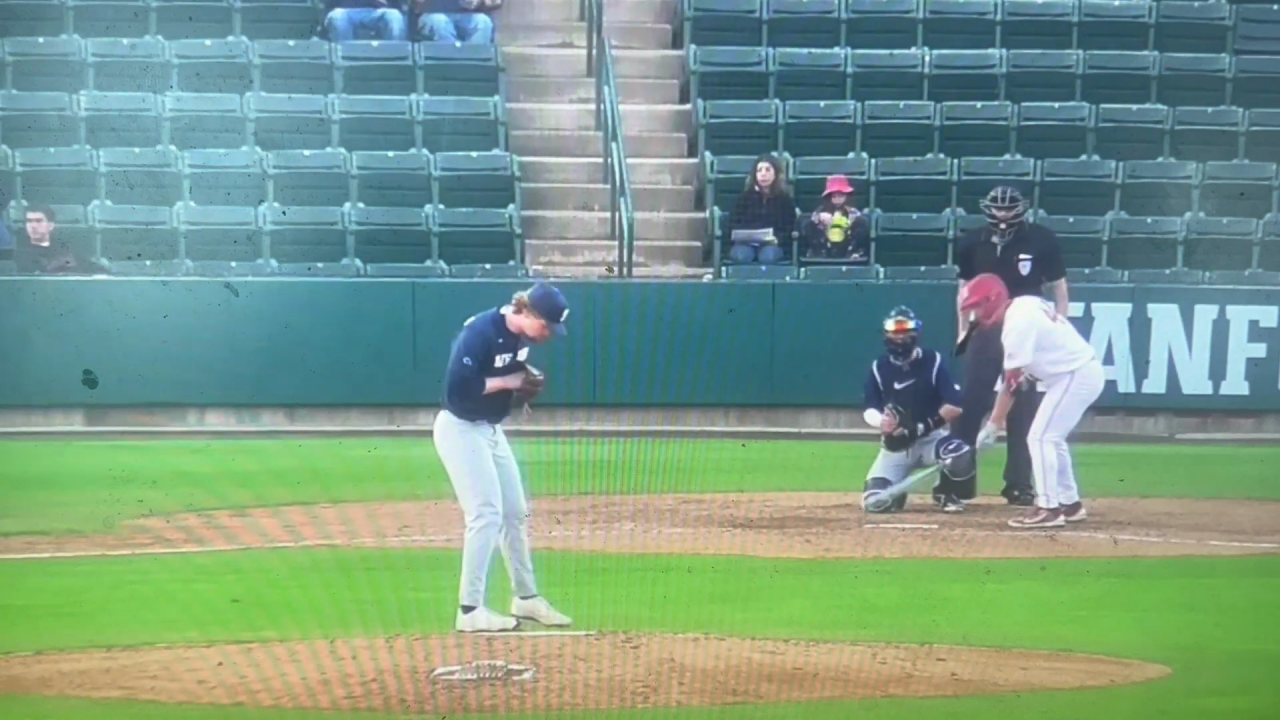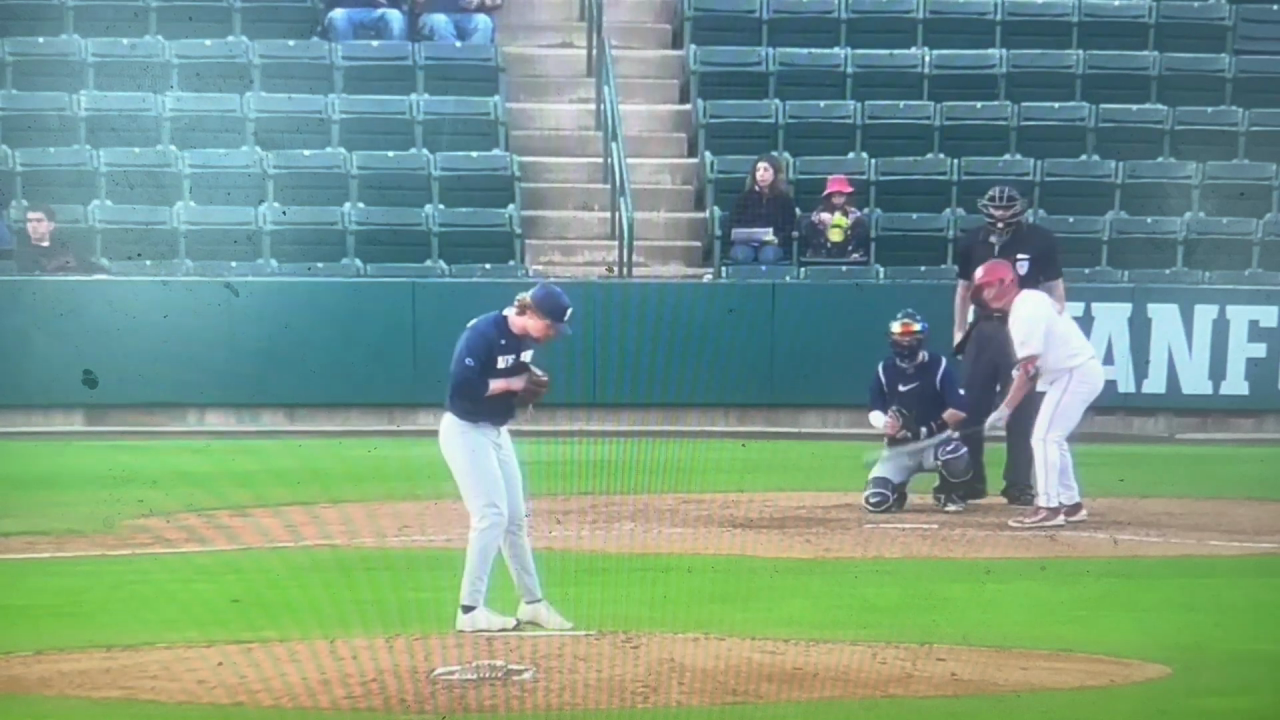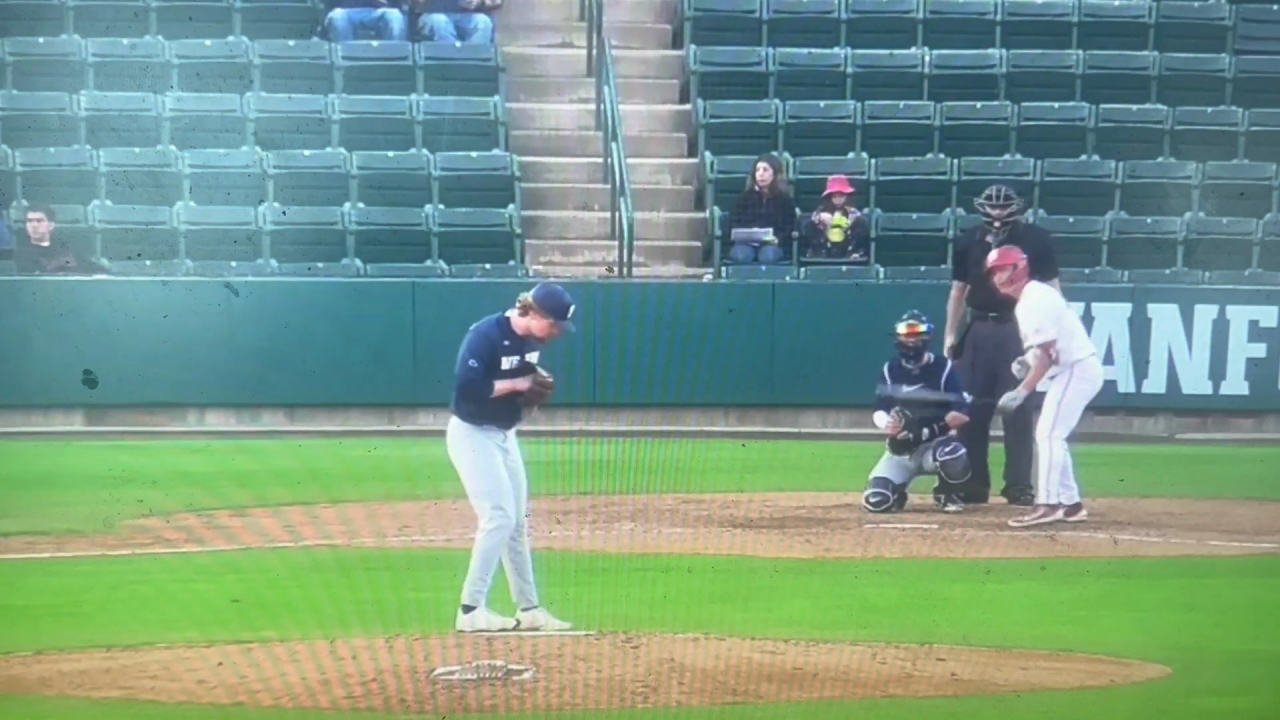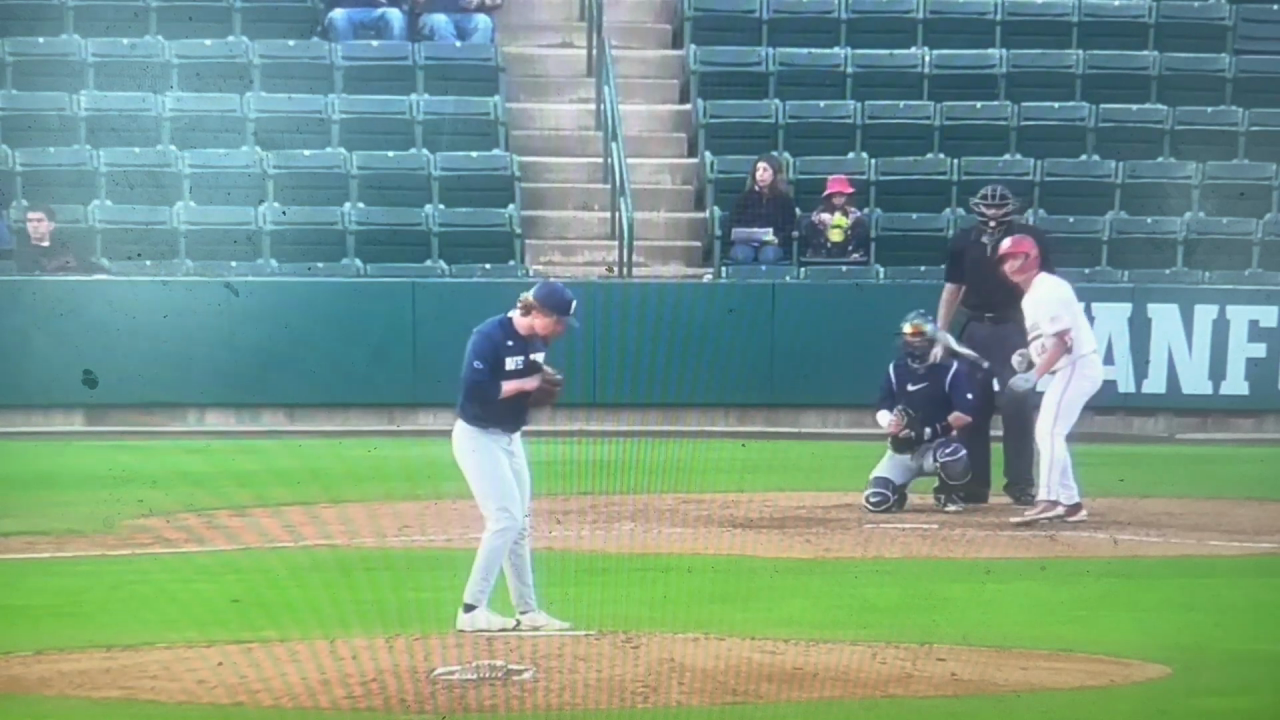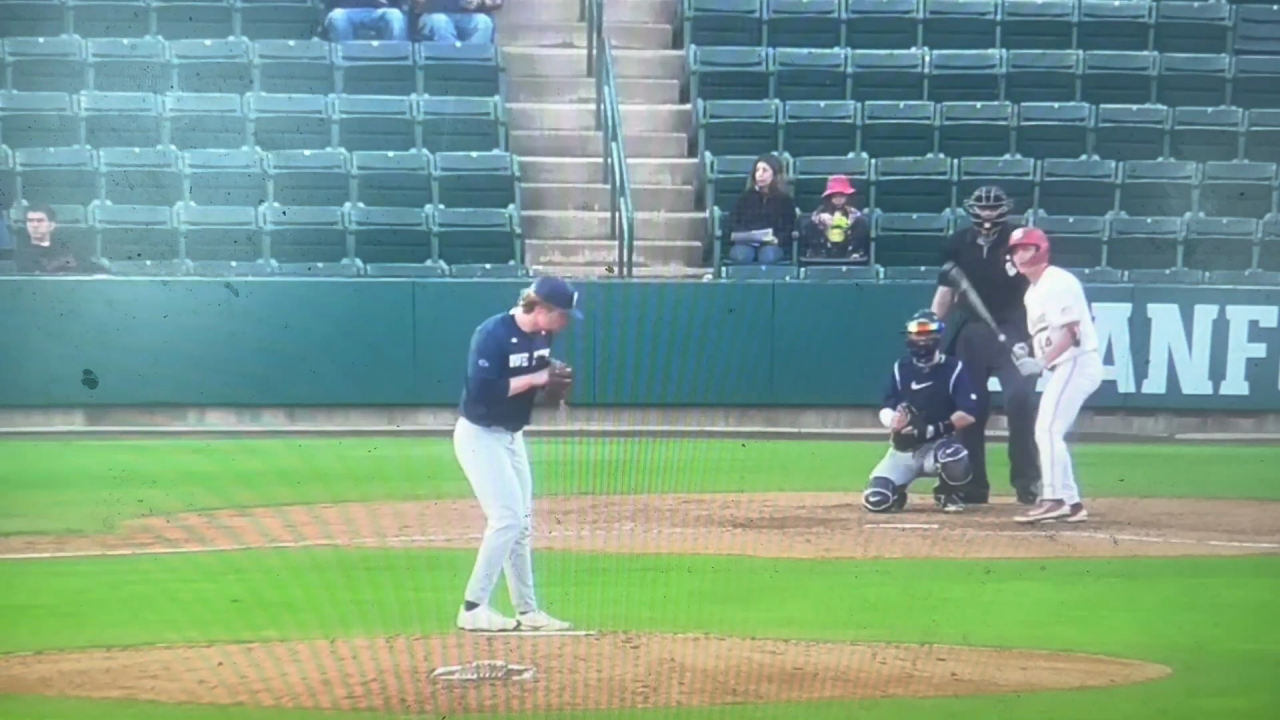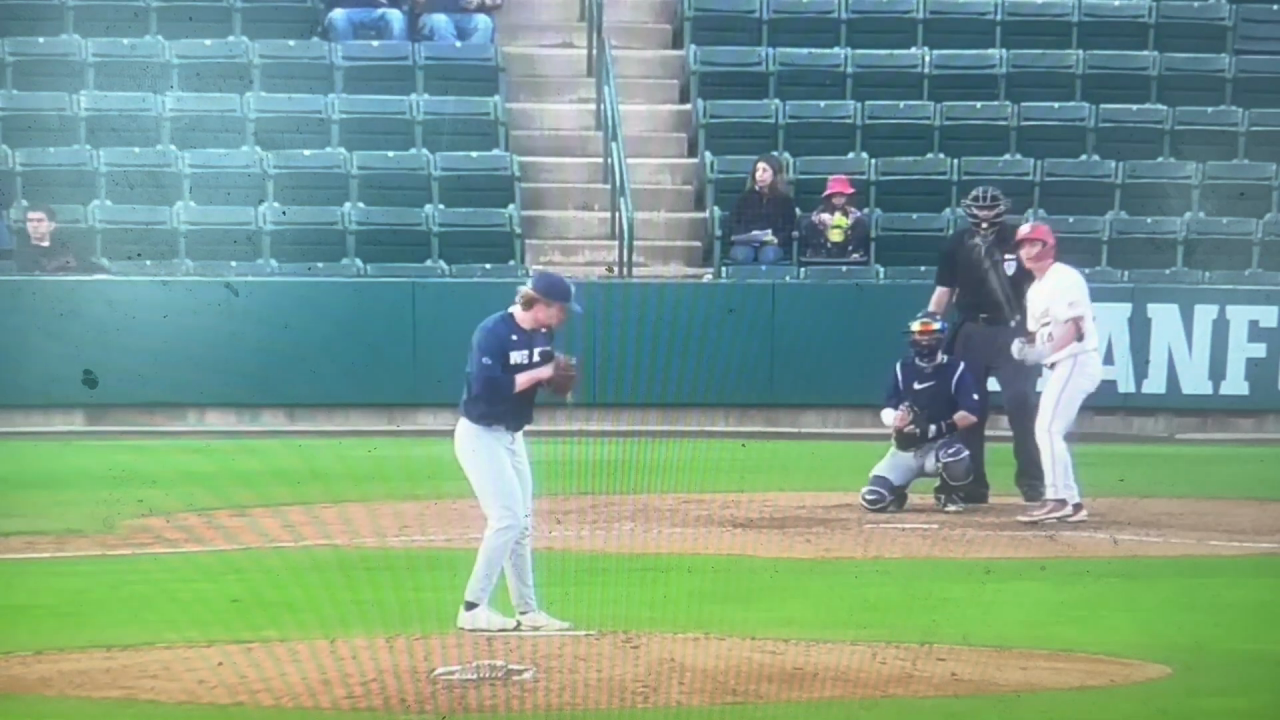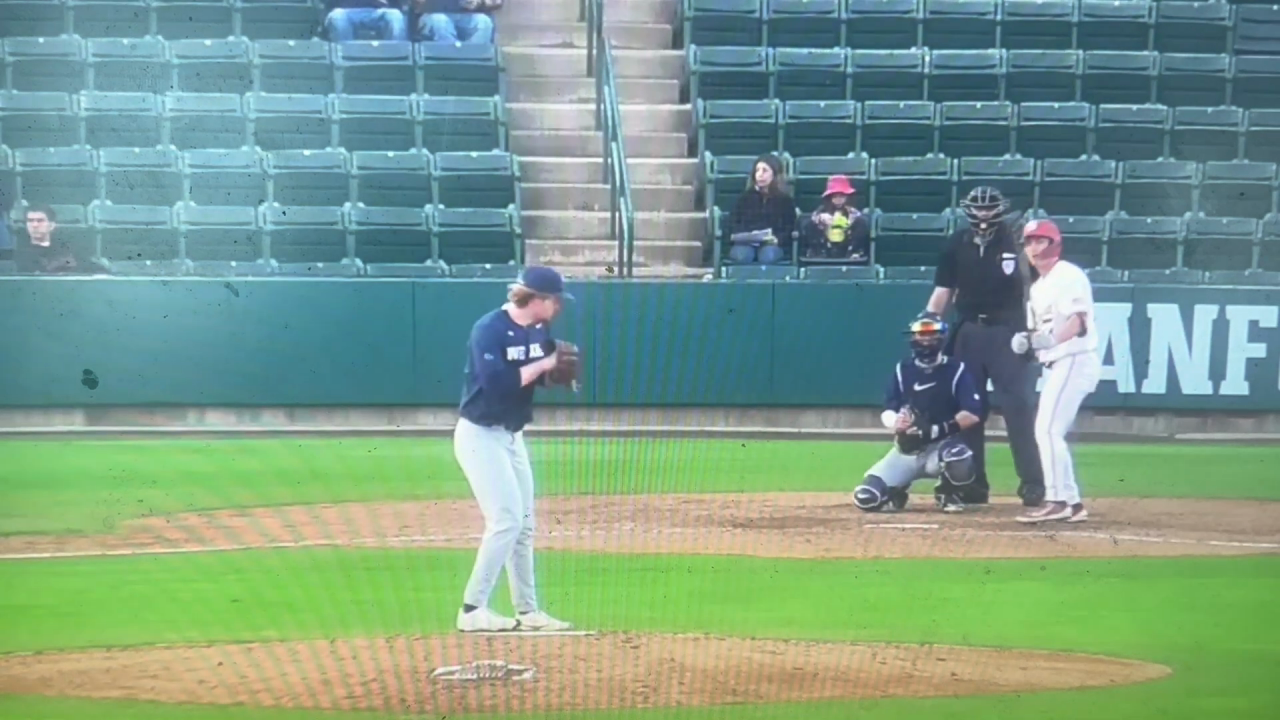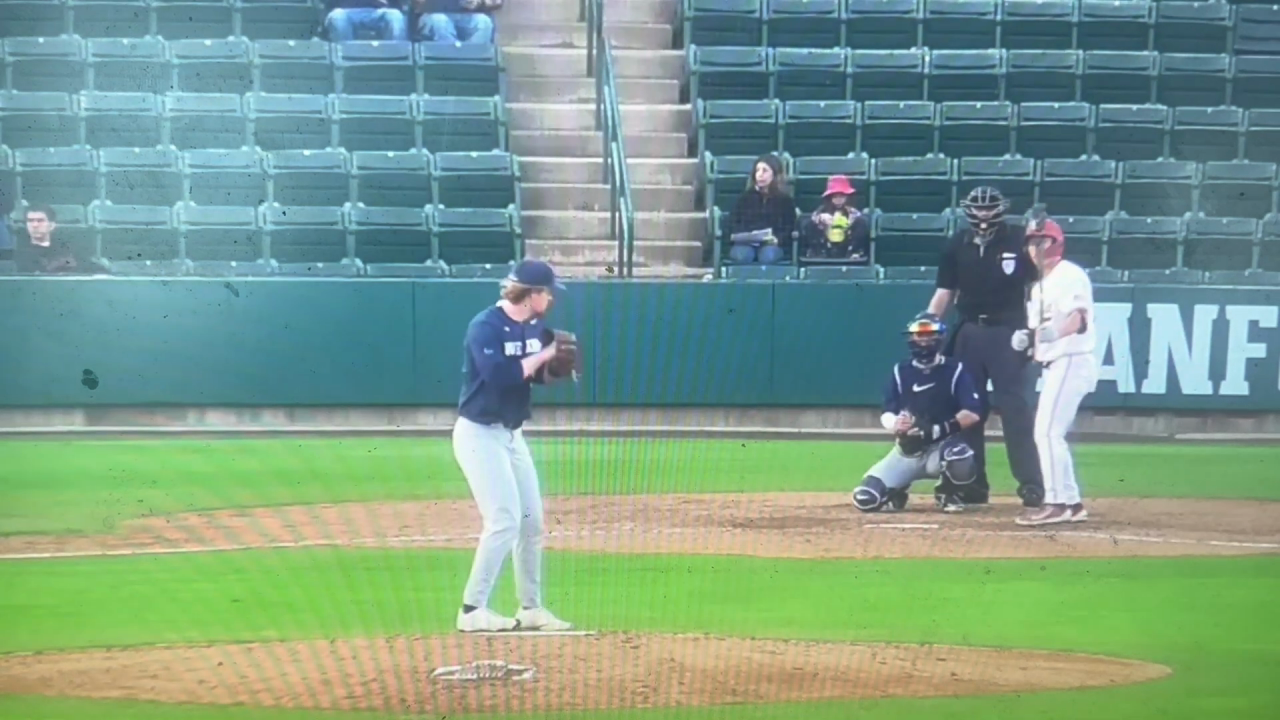
dt=0.1s
person 1, frame 1
left shoulder: (522, 336)
right shoulder: (479, 331)
right elbow: (458, 386)
left wrist: (526, 382)
right wrist: (507, 382)
left hip: (490, 429)
right hip: (460, 429)
left knee: (515, 512)
right knee: (486, 515)
left ankle: (526, 597)
right ankle: (470, 610)
person 1, frame 2
left shoulder: (527, 337)
right shoulder: (482, 333)
right elbow: (461, 387)
left wrist: (530, 384)
right wrist: (510, 384)
left hip: (496, 431)
right hip: (466, 431)
left knee: (515, 518)
right knee: (491, 516)
left ankle: (532, 602)
right ankle: (471, 611)
person 1, frame 3
left shoulder: (533, 339)
right shoulder: (485, 335)
right elbow: (466, 389)
left wrist: (538, 385)
right wrist: (517, 383)
left hip: (504, 434)
right hip: (472, 434)
left knee: (516, 522)
right knee: (498, 517)
left ankle: (529, 609)
right ankle: (471, 610)
person 1, frame 4
left shoulder: (538, 339)
right shoulder: (489, 337)
right elbow: (474, 392)
left wrist: (545, 386)
right wrist: (524, 384)
left hip: (510, 437)
right hip: (478, 437)
left knee: (519, 526)
right knee: (504, 519)
left ankle: (527, 610)
right ankle: (472, 610)
person 1, frame 5
left shoulder: (543, 336)
right shoulder: (492, 335)
right elbow: (484, 390)
left wrist: (554, 381)
right wrist: (534, 378)
left hip: (512, 436)
right hip: (480, 436)
left knee: (521, 525)
right knee: (507, 518)
left ankle: (527, 611)
right ankle: (473, 608)
person 1, frame 6
left shoulder: (543, 333)
right shoulder: (492, 332)
left elbow: (542, 376)
right elbow: (488, 387)
left wrist: (557, 377)
right wrist: (538, 374)
left hip: (512, 436)
right hip: (481, 436)
left knee: (520, 525)
right knee: (506, 519)
left ankle: (527, 611)
right ankle: (473, 608)
person 1, frame 7
left shoulder: (539, 330)
right shoulder: (489, 330)
left elbow: (540, 377)
right elbow: (497, 382)
left wrist: (558, 370)
right wrist: (543, 364)
left hip: (512, 436)
right hip: (480, 436)
left knee: (524, 524)
right knee: (506, 521)
left ankle: (528, 610)
right ankle: (473, 610)
person 1, frame 8
left shoulder: (534, 326)
right shoulder: (485, 326)
left elbow: (538, 374)
right elbow: (499, 376)
left wrist: (556, 364)
right wrist: (542, 355)
left hip: (511, 434)
right hip: (480, 434)
left knee: (531, 520)
right knee: (504, 521)
left ankle: (531, 608)
right ankle: (472, 610)
person 2, frame 1
left shoulder: (1042, 241)
right shoulder: (973, 242)
left elbow: (1058, 287)
right wrist: (963, 327)
right hip: (985, 330)
left knee: (1023, 408)
right knee: (969, 404)
left ankle: (1018, 485)
right ankle: (961, 480)
person 2, frame 2
left shoulder: (1039, 240)
right shoulder: (972, 242)
left elbow: (1055, 287)
right wrist: (959, 329)
right hip: (983, 330)
left knee: (1023, 409)
right knee: (972, 406)
left ankle: (1018, 485)
right ankle: (969, 481)
person 2, frame 3
left shoulder: (1035, 240)
right shoulder: (968, 242)
left elbow: (1050, 287)
right elbow: (959, 289)
right wrist: (950, 333)
left hip: (1018, 330)
right hip: (979, 330)
left knee: (1020, 407)
right knee: (974, 408)
left ankle: (1019, 486)
right ankle: (975, 484)
person 2, frame 4
left shoulder: (1030, 239)
right shoulder: (963, 242)
right elbow: (952, 291)
right wrist: (939, 336)
left hip: (1013, 330)
right hip: (974, 330)
left knee: (1018, 405)
left ankle: (1020, 483)
right ankle: (974, 484)
person 2, frame 5
right shoulder: (958, 244)
right elbow: (945, 293)
left hip: (1011, 331)
right hip: (970, 333)
left knee: (1020, 400)
left ankle: (1027, 479)
right ankle: (973, 485)
person 2, frame 6
right shoulder: (956, 244)
right elbow: (942, 293)
left hip: (1009, 330)
right hip: (969, 333)
left knee: (1020, 400)
left ankle: (1032, 478)
right ankle: (973, 484)
person 2, frame 7
left shoulder: (1018, 241)
right shoulder: (955, 245)
right elbow: (942, 293)
left hip: (1007, 332)
right hip: (968, 332)
left knee: (1018, 406)
left ankle: (1033, 483)
right ankle: (972, 485)
person 2, frame 8
left shoulder: (1019, 242)
right shoulder: (956, 245)
right elbow: (943, 294)
left hip: (1008, 332)
right hip: (969, 333)
left knee: (1016, 408)
left ankle: (1032, 484)
right ankle: (972, 484)
person 3, frame 1
left shoulder: (1017, 323)
right shoulder: (1027, 304)
left elbow: (1013, 381)
left wrist: (991, 425)
right wrist: (1028, 372)
left hip: (1078, 376)
right hip: (1081, 372)
left knee: (1040, 438)
right knee: (1052, 438)
left ankle: (1048, 508)
right ankle: (1070, 504)
person 3, frame 2
left shoulder: (1025, 312)
right shoulder: (1031, 298)
left elbow: (1028, 369)
left wrist: (1004, 410)
right wrist: (1024, 367)
left hip: (1077, 374)
right hip: (1082, 371)
left knee: (1044, 436)
right knee: (1053, 437)
left ankle: (1049, 508)
right ankle: (1070, 504)
person 3, frame 3
left shoulder: (1037, 300)
right shoulder: (1029, 299)
left elbow: (1050, 353)
left wrist: (1022, 391)
right wrist: (1025, 361)
left hip: (1078, 370)
right hip: (1073, 371)
left knee: (1048, 434)
right knee: (1051, 436)
left ankle: (1048, 505)
right ankle: (1070, 504)
person 3, frame 4
left shoulder: (1048, 290)
right shoulder: (1033, 293)
left elbow: (1063, 341)
left wrist: (1034, 376)
right wrist: (1028, 354)
left hip: (1078, 366)
right hip: (1073, 367)
left knee: (1049, 431)
right knee: (1049, 433)
left ankle: (1049, 500)
right ankle: (1070, 503)
person 3, frame 5
left shoulder: (1059, 281)
right shoulder: (1032, 293)
left elbow: (1072, 332)
left wrist: (1042, 361)
right wrist: (1027, 350)
left hip: (1077, 364)
right hip: (1063, 366)
left knee: (1047, 429)
right knee: (1051, 432)
left ankle: (1054, 499)
right ankle: (1071, 503)
person 3, frame 6
left shoulder: (1065, 278)
right shoulder: (1035, 289)
left elbow: (1076, 327)
left wrist: (1046, 351)
right wrist: (1026, 344)
left hip: (1077, 362)
right hip: (1063, 365)
left knee: (1047, 429)
right knee: (1051, 431)
left ankle: (1057, 499)
right ankle: (1072, 503)
person 3, frame 7
left shoulder: (1069, 276)
right shoulder: (1037, 286)
left elbow: (1080, 321)
left wrist: (1054, 339)
right wrist: (1026, 339)
left hip: (1075, 362)
right hip: (1058, 365)
left knee: (1047, 430)
right knee: (1053, 433)
left ankle: (1057, 502)
right ankle: (1072, 503)
person 3, frame 8
left shoulder: (1070, 275)
right shoulder: (1040, 285)
left elbow: (1080, 318)
left wrist: (1056, 333)
right wrist: (1026, 337)
left hip: (1072, 363)
right hip: (1056, 366)
left knee: (1047, 432)
right knee: (1053, 434)
left ankle: (1057, 504)
right ankle: (1072, 503)
person 4, frame 1
left shoulder: (933, 362)
right shoulder: (879, 367)
left elbow: (955, 406)
right elbow: (869, 411)
left wrist: (921, 428)
right wrist: (881, 421)
left hip: (930, 438)
right hip: (896, 446)
left knee: (959, 455)
right knee: (875, 501)
left ankle: (947, 494)
right ankle: (896, 486)
person 4, frame 2
left shoulder: (938, 366)
right shoulder: (885, 369)
left elbow: (958, 410)
right elbow: (874, 412)
left wrist: (924, 431)
right wrist: (885, 424)
left hip: (932, 441)
right hip: (899, 448)
left knee: (957, 457)
right knee: (875, 501)
left ankle: (946, 494)
right ankle: (898, 487)
person 4, frame 3
left shoulder: (944, 368)
right shoulder: (891, 369)
left elbow: (962, 413)
right elbow: (879, 412)
left wrist: (925, 433)
right wrist: (887, 424)
left hip: (934, 444)
right hip: (901, 450)
left knee: (955, 458)
right knee: (875, 501)
left ankle: (947, 494)
right ankle: (897, 488)
person 4, frame 4
left shoulder: (949, 369)
right shoulder: (896, 369)
left elbow: (965, 414)
right elbow: (882, 411)
left wrist: (928, 432)
right wrist: (890, 423)
left hip: (936, 445)
right hip: (903, 450)
left knee: (955, 459)
right knee: (876, 501)
left ankle: (948, 494)
right ankle: (897, 489)
person 4, frame 5
left shoulder: (954, 369)
right shoulder: (900, 368)
left elbow: (968, 414)
right elbow: (885, 410)
left wrist: (930, 431)
right wrist: (893, 420)
left hip: (937, 445)
right hip: (904, 449)
left knee: (956, 462)
right knee: (875, 500)
left ankle: (948, 495)
right ankle: (897, 489)
person 4, frame 6
left shoulder: (956, 369)
right shoulder: (902, 368)
left elbow: (970, 414)
right elbow: (887, 410)
left wrist: (933, 430)
right wrist: (895, 420)
left hip: (939, 445)
right hip: (905, 449)
left knee: (957, 463)
right knee: (873, 499)
left ankle: (948, 495)
right ankle: (897, 490)
person 4, frame 7
left shoulder: (956, 370)
right shoulder: (902, 370)
left elbow: (972, 414)
right elbow: (887, 412)
left wrist: (935, 431)
right wrist: (896, 422)
left hip: (939, 447)
right hip: (906, 450)
left knee: (961, 462)
right knee: (866, 498)
left ankle: (948, 495)
right ankle: (897, 490)
person 4, frame 8
left shoulder: (955, 370)
right shoulder: (900, 371)
left elbow: (972, 413)
right elbow: (886, 414)
left wrist: (936, 431)
right wrist: (895, 424)
left hip: (940, 447)
right hip: (906, 450)
left knee: (962, 463)
right knee: (866, 499)
right ankle: (896, 491)
